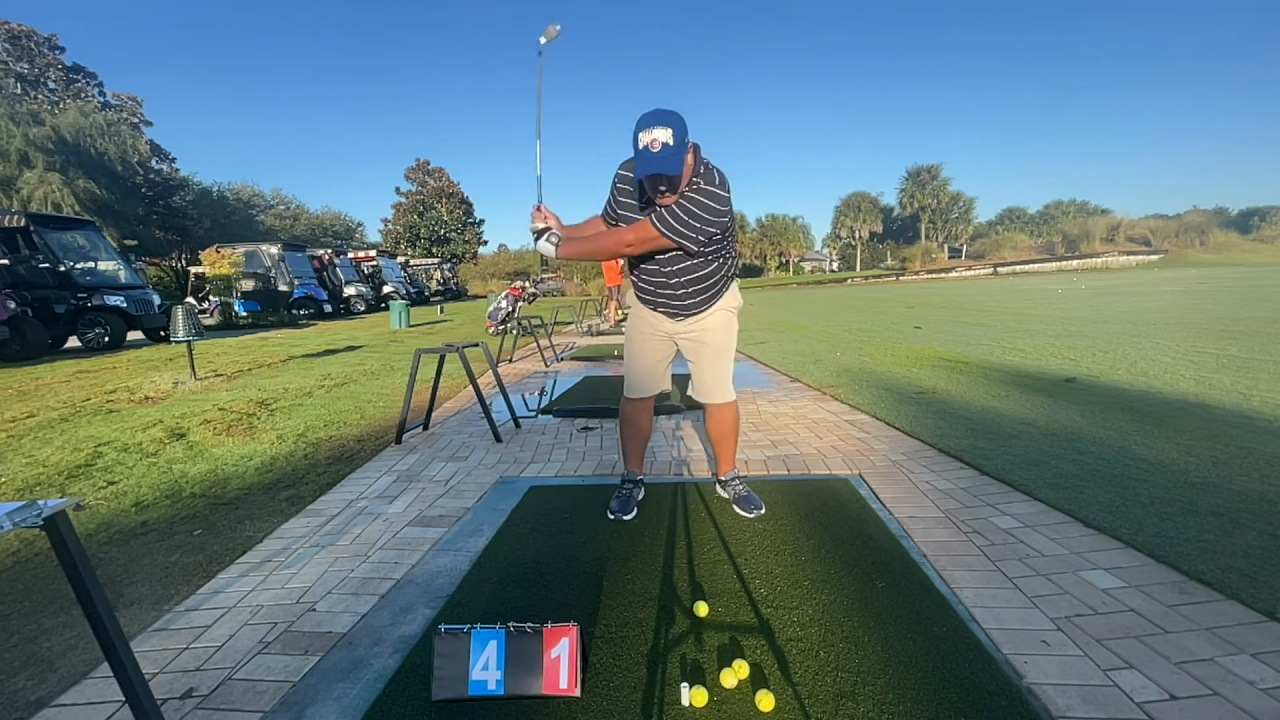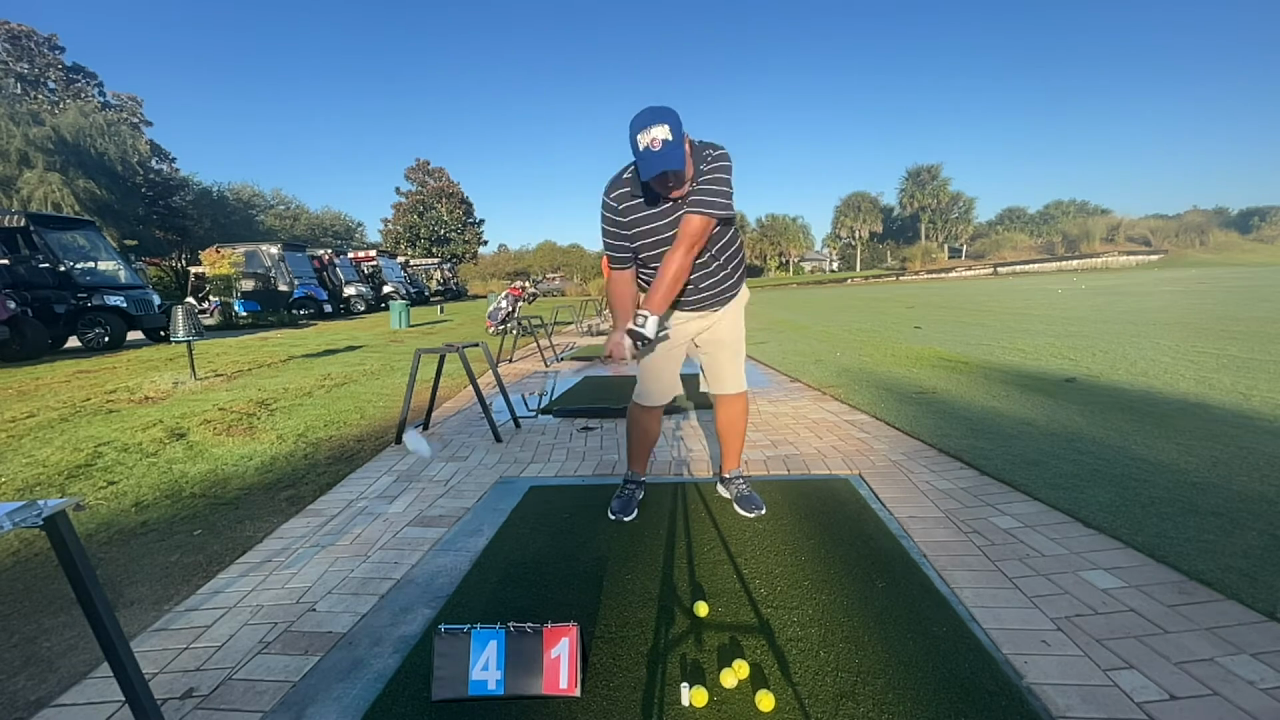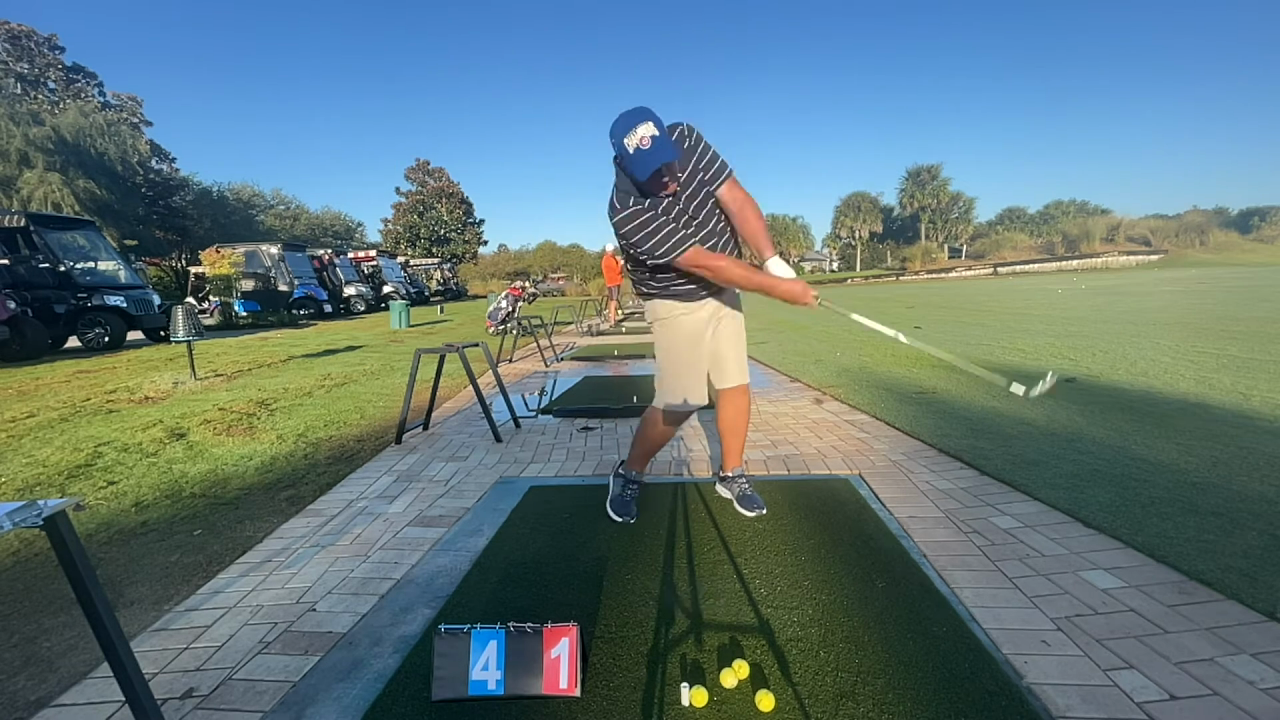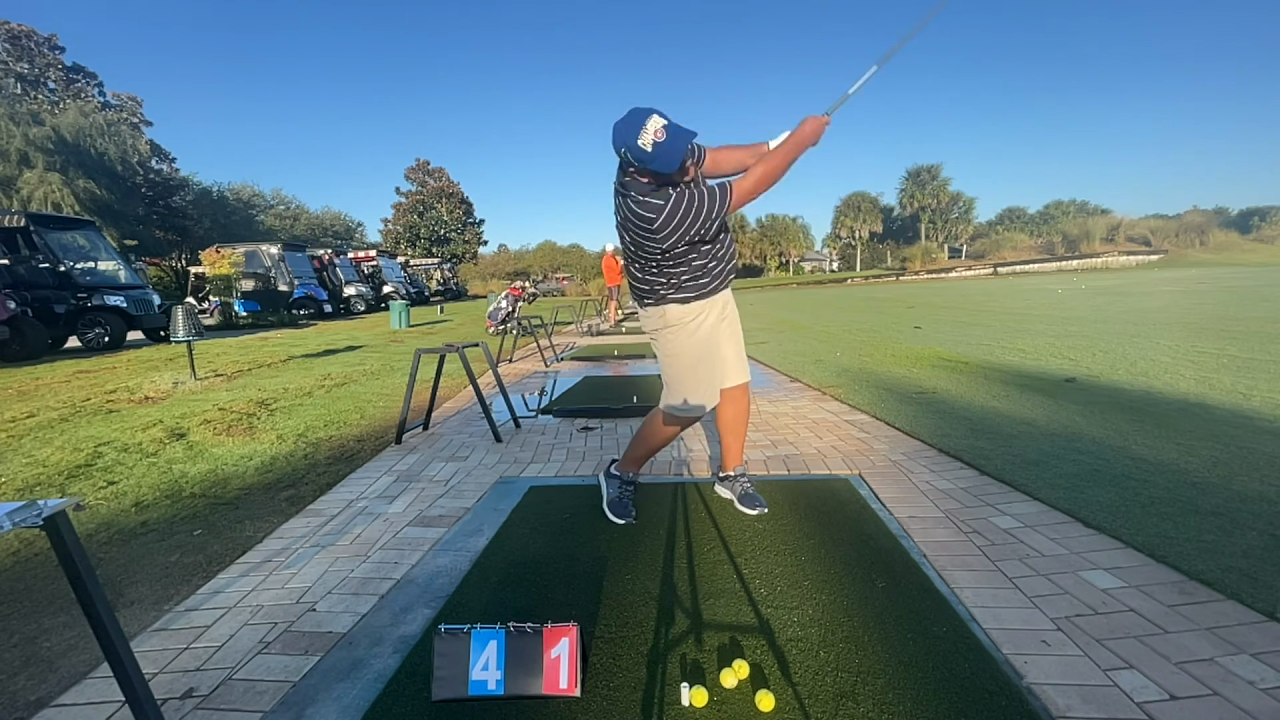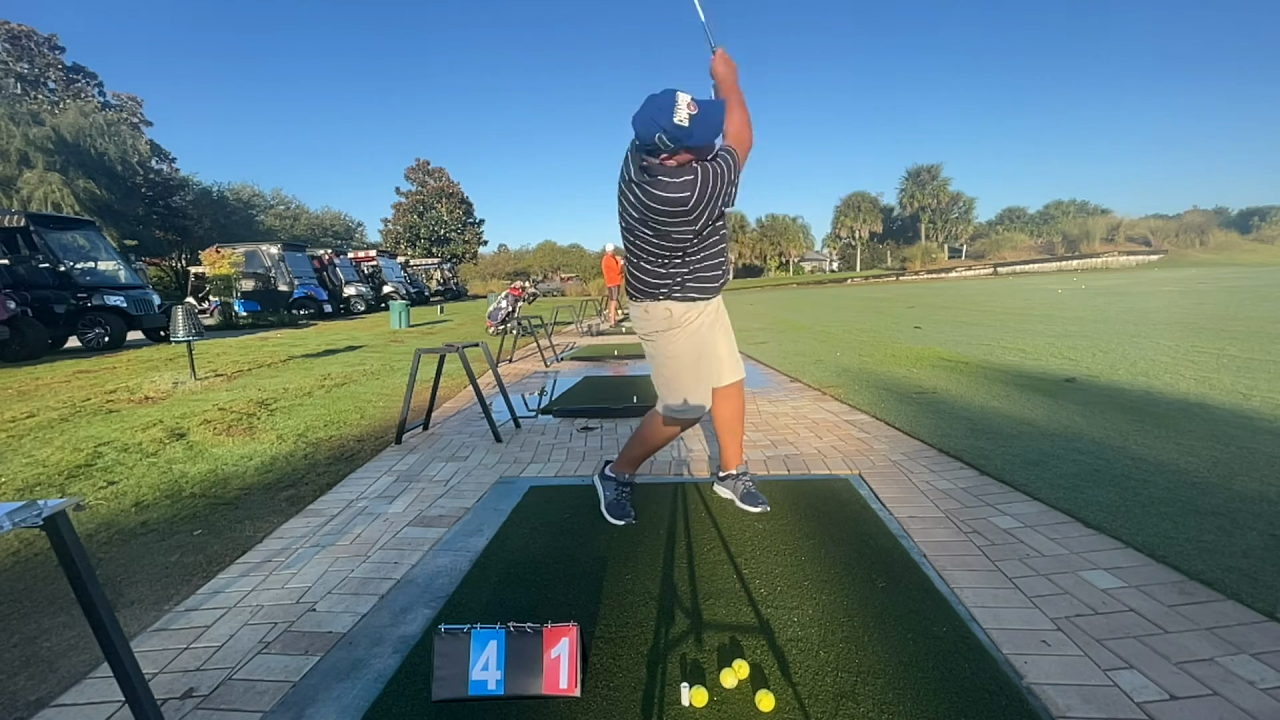
dt=0.1s
person 1, frame 1
left shoulder: (710, 192)
right shoulder: (628, 175)
left elbow: (629, 242)
right elbow: (607, 223)
left wrist: (559, 247)
right wrist: (563, 231)
left hip: (707, 308)
right hip: (650, 307)
left knee: (718, 395)
right knee: (638, 394)
left ankle: (728, 476)
right ankle: (632, 480)
person 1, frame 2
left shoulder: (714, 163)
right shoulder: (621, 196)
left elbow: (687, 245)
right elbow: (619, 271)
left wrist: (653, 310)
right wrist: (623, 326)
left hip: (722, 300)
right hip: (662, 309)
left knee: (731, 390)
right knee: (652, 400)
left ankle: (732, 476)
right ankle: (633, 480)
person 1, frame 3
left shoulder: (684, 143)
right shoulder: (630, 213)
left elbow: (736, 200)
right elbow: (707, 263)
left wrist: (773, 259)
right wrist: (774, 285)
left hip: (723, 294)
right hip: (674, 305)
left knee: (734, 385)
right knee: (677, 403)
left ankle: (731, 475)
right ankle: (629, 475)
person 1, frame 4
left shoulder: (664, 151)
right shoulder: (651, 208)
right elbow: (742, 192)
left wrist: (775, 146)
right wrist: (798, 144)
left hip: (711, 293)
right hip: (675, 311)
left knee: (734, 384)
right knee: (687, 407)
left ankle: (731, 476)
right ankle: (622, 473)
person 1, frame 5
left shoulder: (650, 141)
right shoulder: (686, 192)
left elbow: (715, 133)
right elbow: (738, 147)
right wrist: (728, 82)
left hip: (699, 296)
right hip: (670, 310)
left knee: (728, 379)
right knee: (686, 408)
left ankle: (731, 473)
right ankle: (617, 474)
